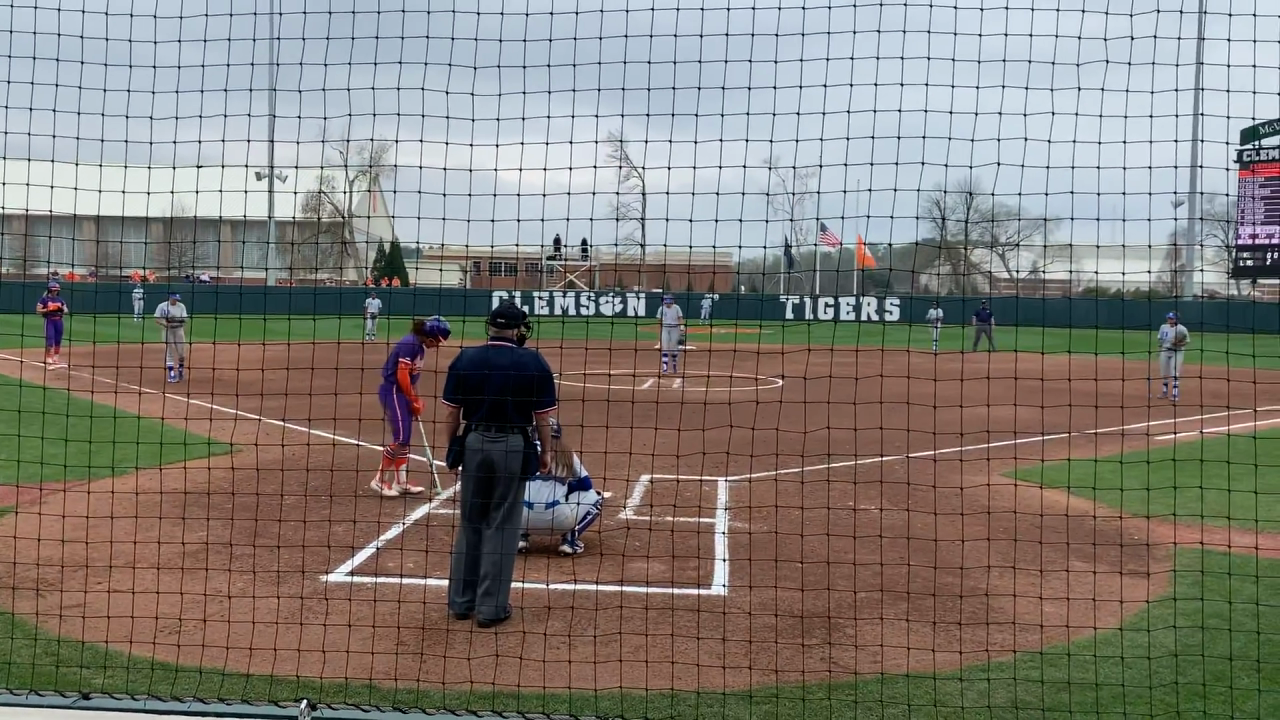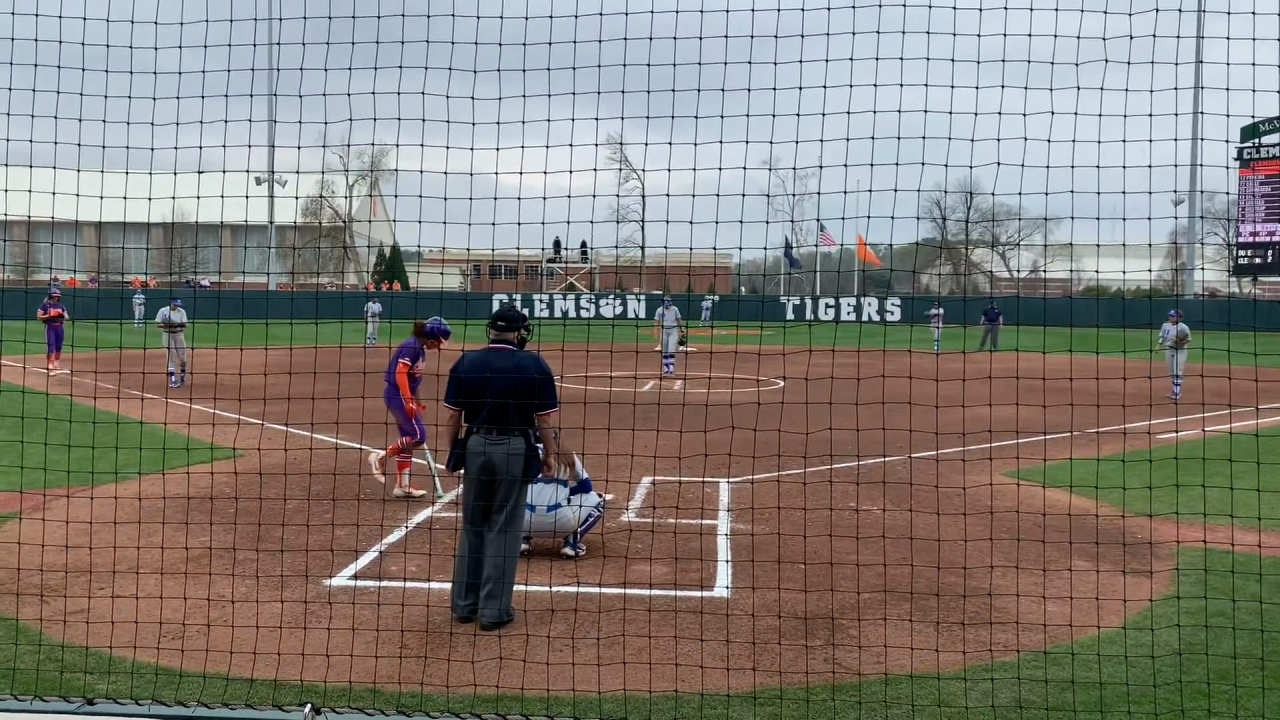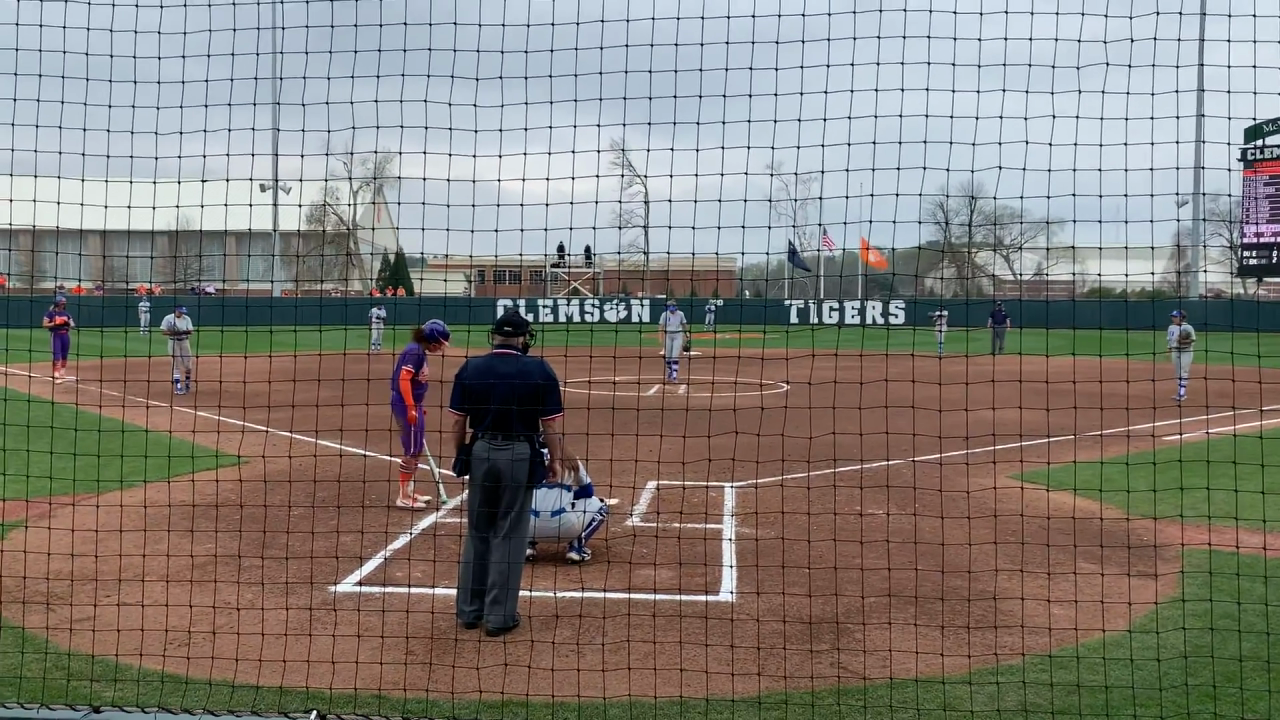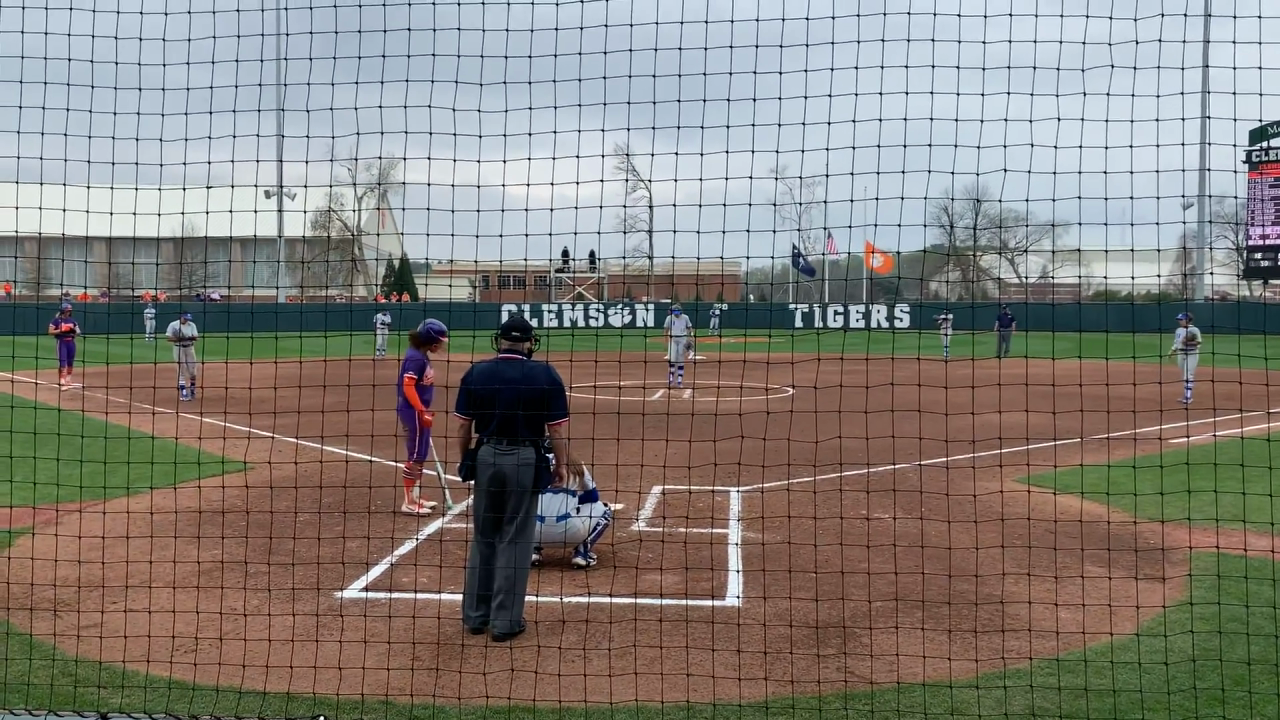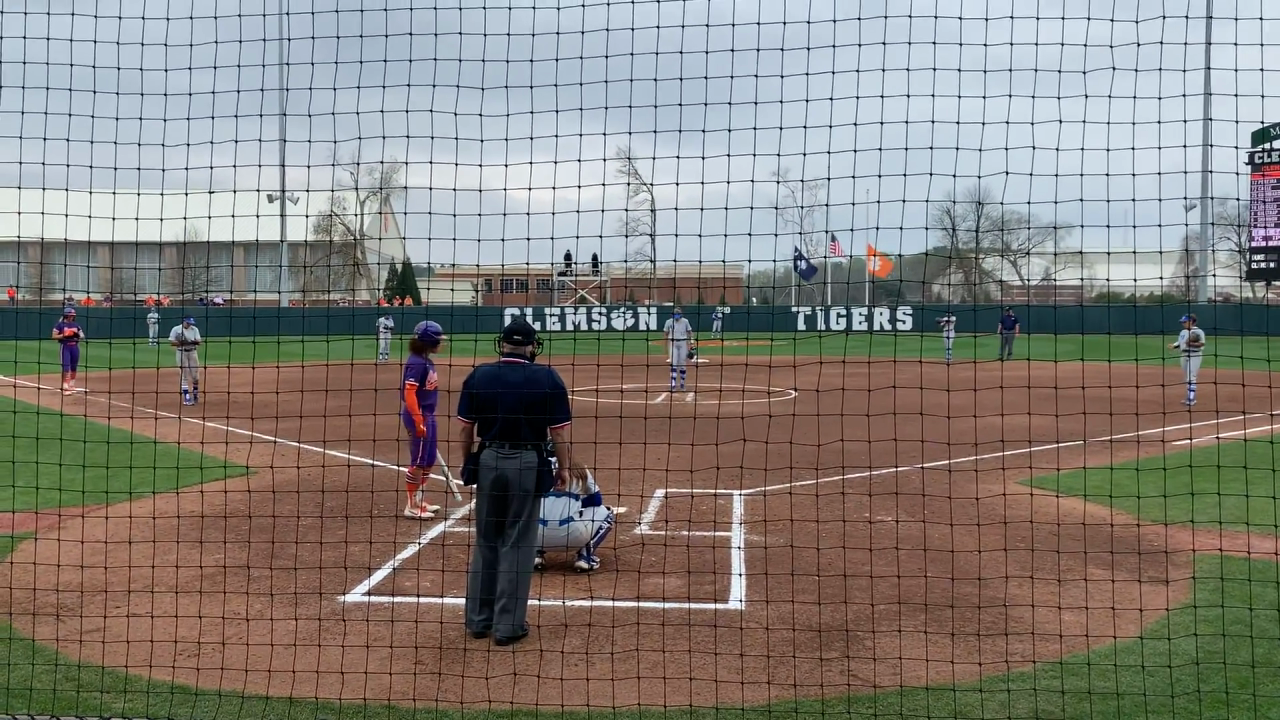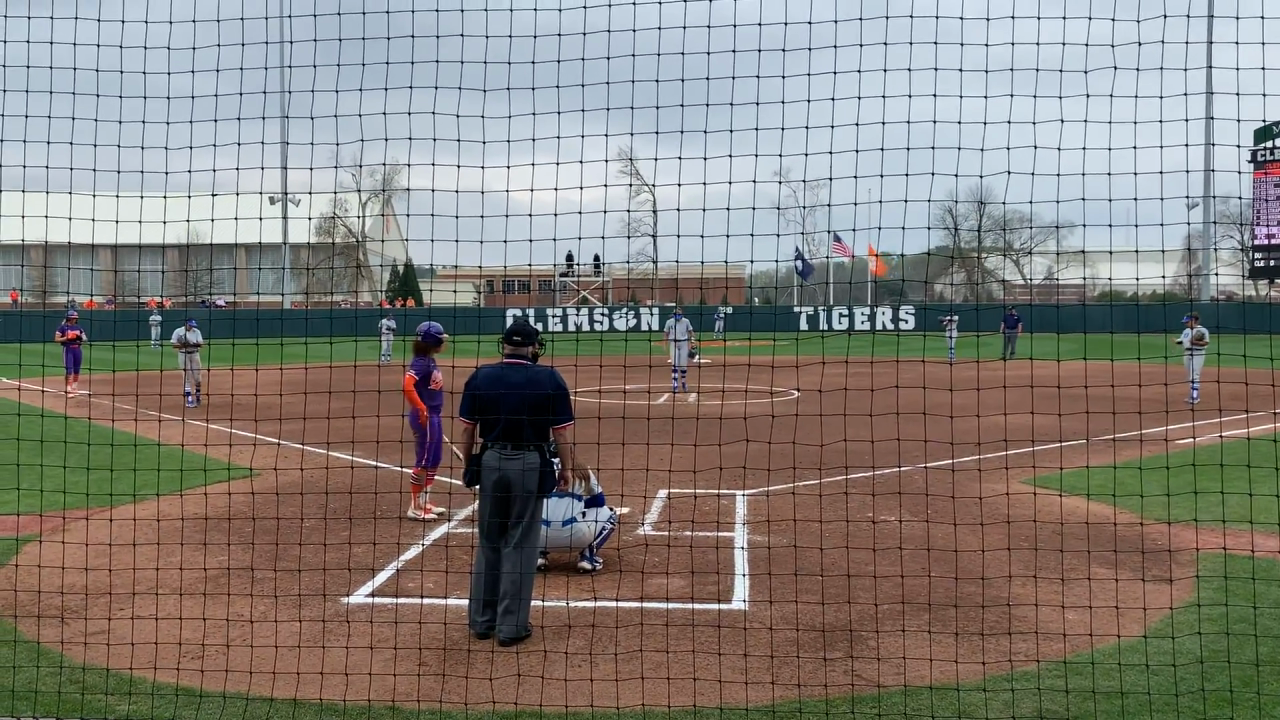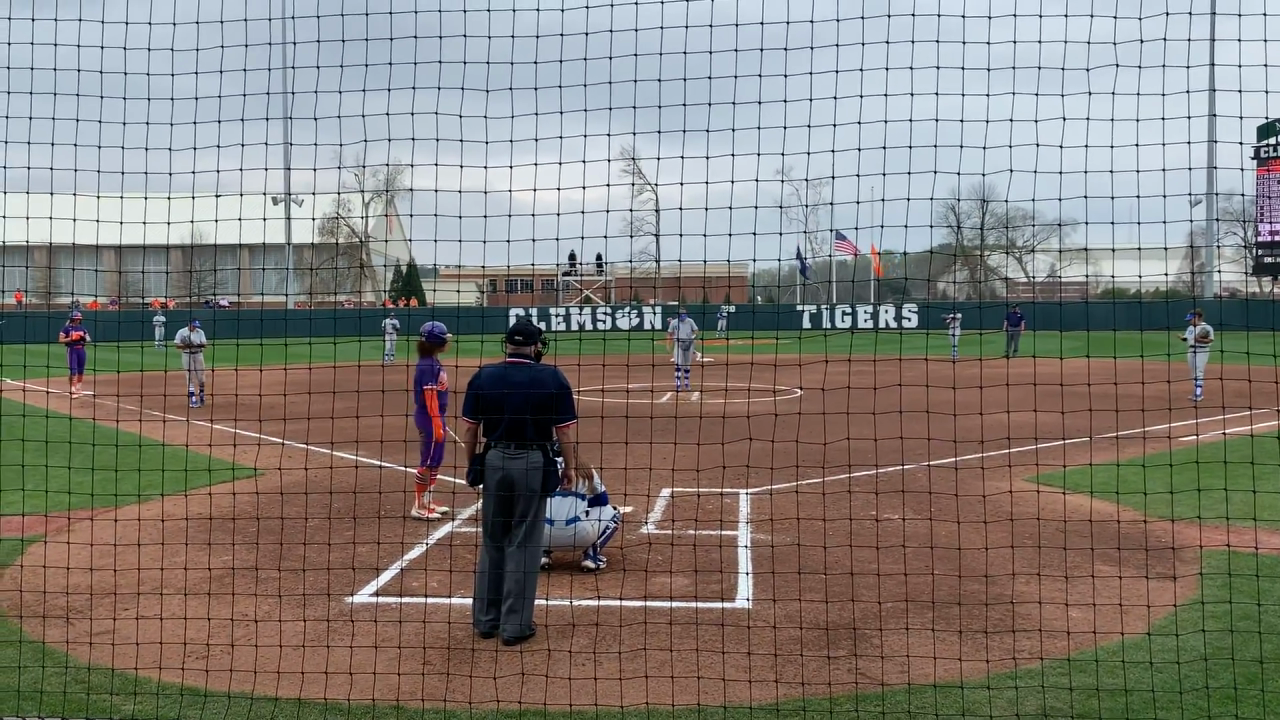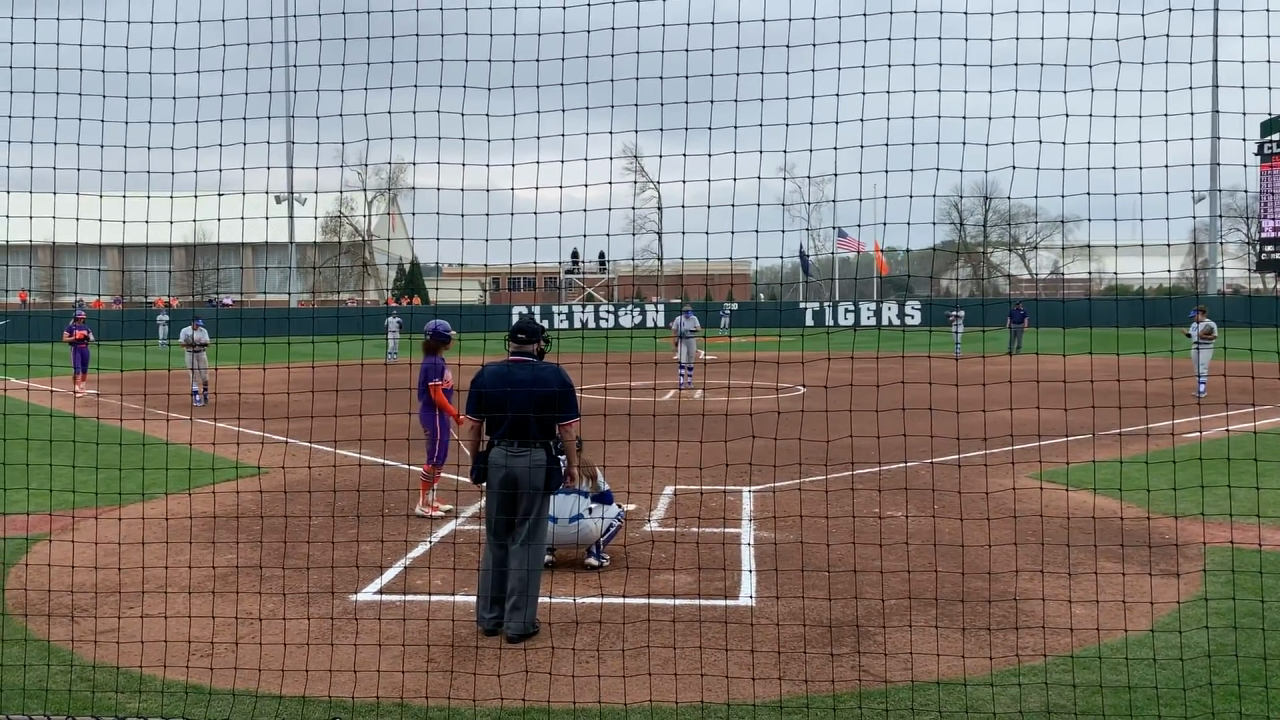
dt=0.3s
person 1, frame 1
left shoulder: (464, 359)
right shoulder: (533, 362)
left elbow: (452, 413)
right elbow: (542, 416)
left wrist: (453, 449)
right wrist: (545, 451)
left hip: (474, 444)
right hip: (513, 447)
left knee: (469, 523)
right knee: (502, 526)
left ankle: (461, 601)
right ankle: (491, 607)
person 1, frame 2
left shoulder: (466, 362)
right shoulder: (534, 364)
left elbow: (453, 415)
right elbow: (545, 418)
left wrist: (454, 452)
right wrist: (550, 454)
left hip: (476, 447)
right hip: (516, 450)
left knee: (472, 526)
right knee: (504, 529)
left ankle: (464, 604)
right ankle: (494, 610)
person 1, frame 3
left shoulder: (470, 368)
right shoulder: (539, 370)
left elbow: (458, 421)
right elbow: (550, 423)
left wrist: (459, 456)
right wrist: (555, 460)
left hip: (481, 453)
right hip: (520, 456)
left knee: (477, 532)
right knee: (509, 535)
left ankle: (469, 610)
right ankle: (499, 615)
person 1, frame 4
left shoulder: (476, 373)
right shoulder: (544, 374)
left elbow: (463, 425)
right elbow: (556, 428)
left wrist: (465, 461)
right wrist: (561, 464)
left hip: (486, 457)
right hip: (525, 460)
left knee: (482, 537)
right knee: (515, 539)
left ankle: (475, 615)
right ankle: (505, 621)
person 1, frame 5
left shoulder: (478, 376)
right shoulder: (547, 378)
left elbow: (465, 428)
right elbow: (559, 431)
left wrist: (467, 464)
right wrist: (563, 467)
left hip: (488, 461)
right hip: (527, 464)
left knee: (485, 541)
right knee: (518, 544)
left ankle: (478, 619)
right ankle: (508, 625)
person 1, frame 6
left shoulder: (480, 377)
right shoulder: (549, 378)
left elbow: (467, 428)
right elbow: (561, 431)
left wrist: (468, 465)
right wrist: (566, 468)
left hip: (490, 462)
right hip: (530, 465)
left knee: (488, 542)
right knee: (521, 544)
left ankle: (482, 620)
right ankle: (511, 625)
person 1, frame 7
left shoulder: (483, 376)
right shoulder: (552, 378)
left elbow: (470, 429)
right elbow: (564, 431)
left wrist: (472, 465)
right wrist: (569, 466)
left hip: (494, 461)
right hip: (533, 464)
left knee: (492, 541)
right knee: (525, 544)
left ankle: (486, 619)
right ankle: (515, 625)
person 1, frame 8
left shoulder: (486, 374)
right shoulder: (555, 375)
left elbow: (473, 426)
right elbow: (567, 427)
left wrist: (475, 463)
right wrist: (572, 464)
left hip: (497, 459)
right hip: (537, 461)
left knee: (496, 538)
right knee: (528, 541)
left ankle: (490, 617)
right ankle: (519, 622)
person 2, frame 1
left shoulder: (419, 346)
right shoulder: (410, 344)
right elbow: (402, 374)
left wrist: (416, 399)
right wrist: (413, 400)
left hip: (402, 393)
right hip: (392, 392)
left knee: (405, 439)
right knee: (400, 438)
left ankle: (400, 482)
right ankle: (379, 481)
person 2, frame 2
left shoulder: (420, 348)
right shoulder: (411, 345)
right elbow: (400, 373)
left wrist: (416, 401)
right wrist: (408, 400)
left hip: (405, 396)
right hip: (398, 395)
left knee: (408, 438)
right knee: (419, 435)
left ankle: (402, 486)
right ankle: (381, 457)
person 2, frame 3
left shoulder: (420, 352)
right shoulder: (414, 351)
right elbow: (403, 379)
right wrist: (410, 408)
left hip: (413, 404)
right hip: (406, 404)
left knee: (415, 450)
right knee: (411, 450)
left ankle: (409, 492)
right ankle: (403, 497)
person 2, frame 4
left shoulder: (422, 356)
right shoulder: (415, 357)
right elbow: (408, 387)
right wrist: (422, 411)
left hip: (419, 410)
right hip: (413, 411)
left knee: (421, 456)
right knee: (415, 456)
left ankle: (415, 497)
right ankle: (409, 503)
person 2, frame 5
left shoulder: (425, 361)
right shoulder: (417, 362)
right elbow: (409, 393)
right wrist: (418, 420)
left hip: (427, 414)
right hip: (418, 416)
left knee: (429, 459)
right knee: (418, 460)
left ankle: (418, 501)
right ankle: (412, 507)
person 2, frame 6
left shoulder: (429, 360)
right shoulder: (422, 362)
right elbow: (407, 386)
right wrist: (421, 410)
left hip: (433, 416)
right hip: (425, 418)
left knee: (434, 461)
right knee: (423, 461)
left ankle: (424, 502)
right ankle: (415, 508)
person 2, frame 7
left shoulder: (433, 362)
right shoulder: (428, 364)
right elbow: (430, 398)
right wrist: (437, 425)
left hip: (437, 417)
right hip: (430, 418)
left knee: (436, 460)
right knee: (428, 461)
left ankle: (427, 502)
right ankle: (419, 507)
person 2, frame 8
left shoulder: (437, 360)
right shoulder: (433, 363)
right elbow: (437, 395)
left wrist: (449, 414)
right wrist: (455, 413)
left hip: (439, 414)
right hip: (434, 414)
left knee: (440, 458)
right knee: (433, 459)
left ankle: (431, 500)
right ankle: (423, 504)
